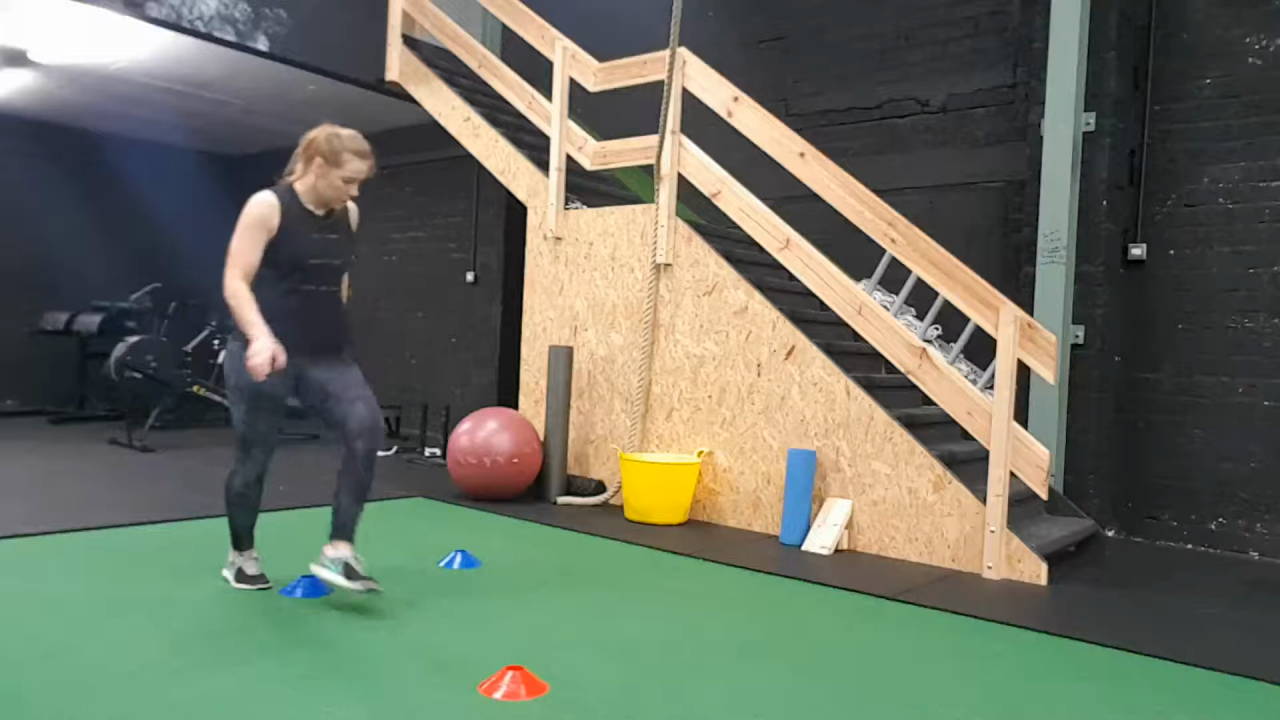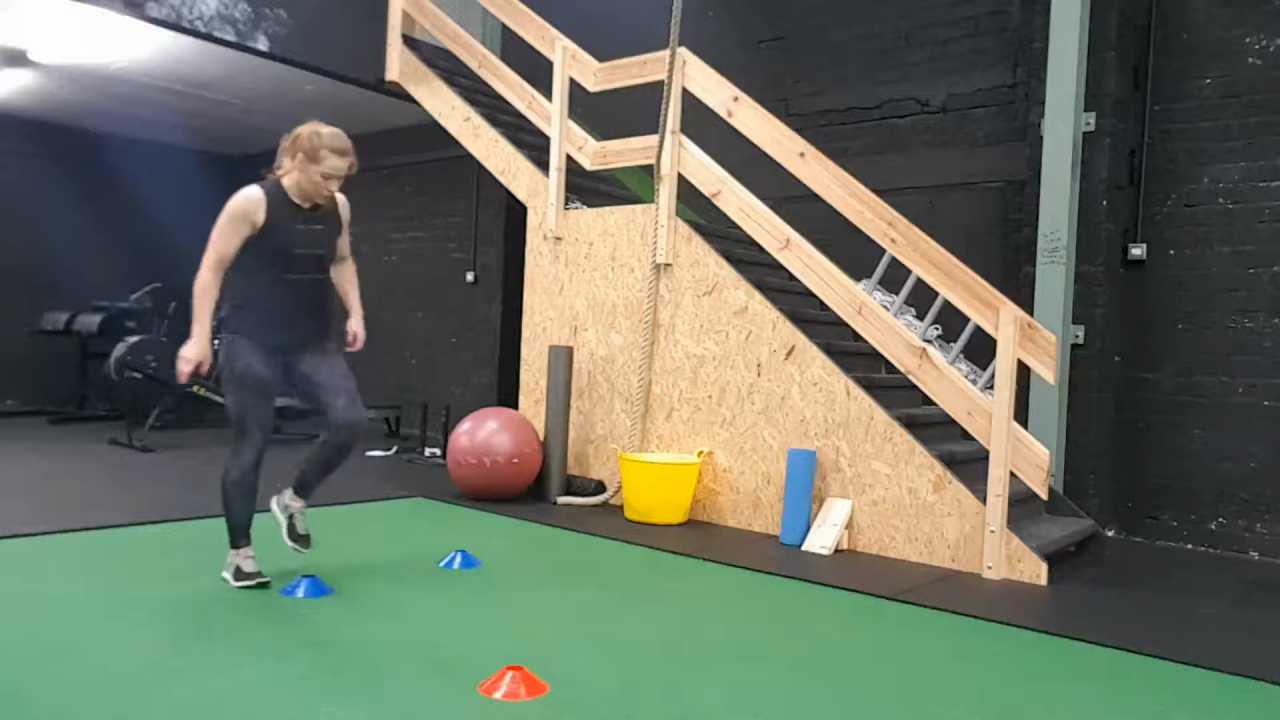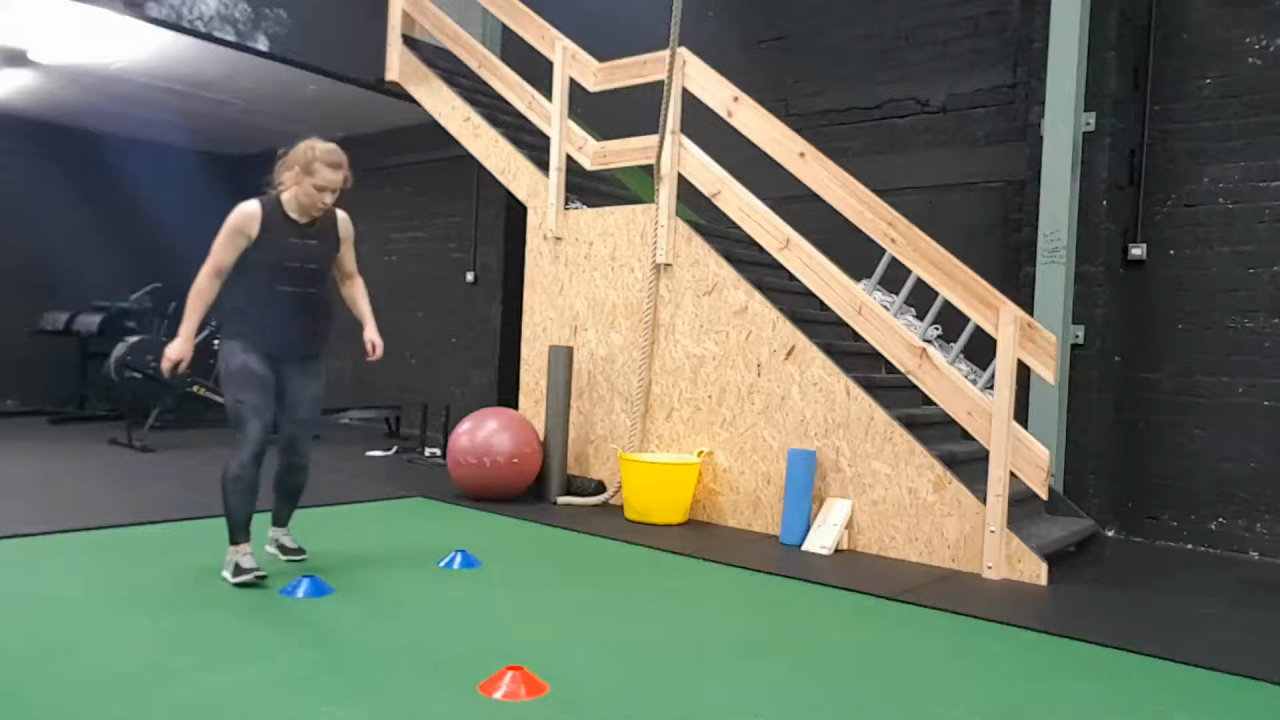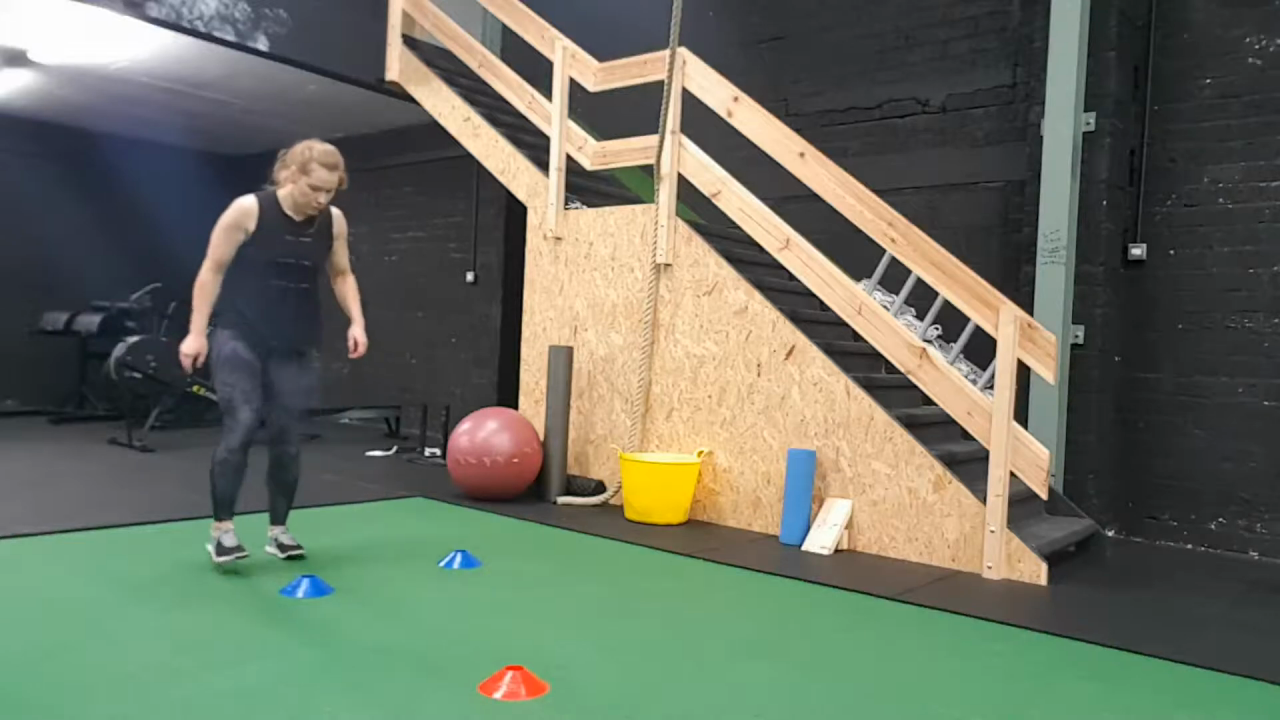
dt=0.2s
person 1, frame 1
left shoulder: (348, 215)
right shoulder: (266, 207)
right elbow: (235, 282)
right wrist: (260, 339)
left hip: (325, 354)
right hip: (263, 355)
left knee: (367, 429)
right knee: (254, 457)
left ankle: (338, 550)
right ankle: (241, 556)
person 1, frame 2
left shoulder: (338, 207)
right shoulder: (253, 201)
right elbow: (212, 269)
left wrist: (355, 313)
right wrist: (199, 337)
left hip: (312, 342)
right hip: (252, 343)
left knee: (349, 421)
right knee: (251, 446)
left ankle: (293, 501)
right ankle: (240, 553)
person 1, frame 3
left shoulder: (339, 224)
right shoulder: (251, 215)
left elbow: (349, 277)
right elbow: (212, 276)
left wrist: (368, 324)
right wrist: (185, 336)
left hip: (304, 354)
right hip: (247, 346)
left knee: (296, 449)
right knee: (251, 442)
left ankle: (279, 530)
right ankle: (238, 550)
person 1, frame 4
left shoulder: (334, 221)
right shoulder: (248, 210)
left elbow: (341, 275)
right elbow: (212, 271)
left wrist: (356, 321)
right wrist: (197, 331)
left hip: (296, 348)
right hip: (238, 337)
left knee: (286, 439)
right knee: (241, 428)
left ankle: (278, 530)
right ankle: (222, 529)
